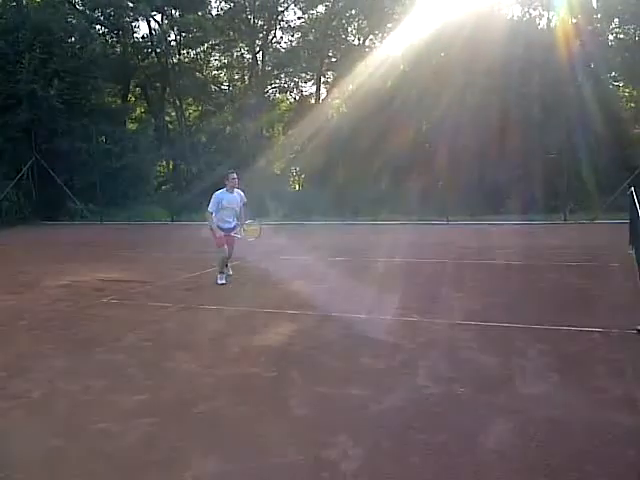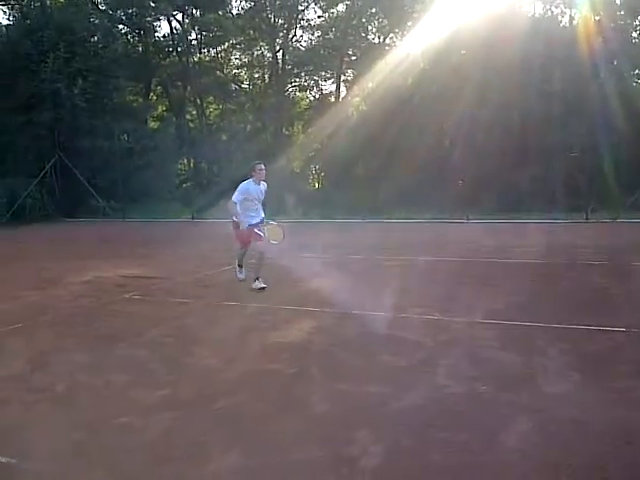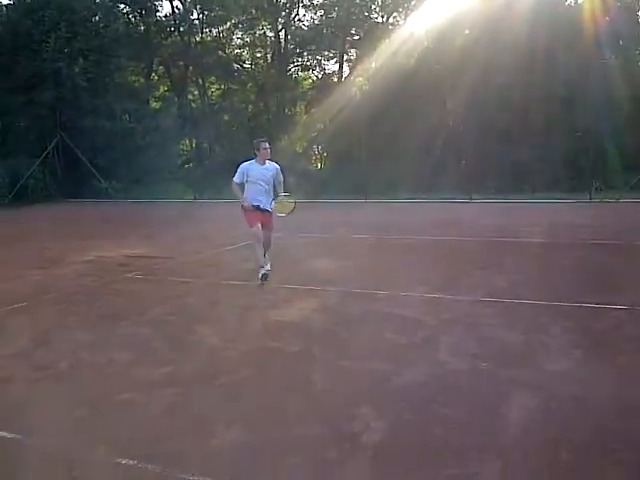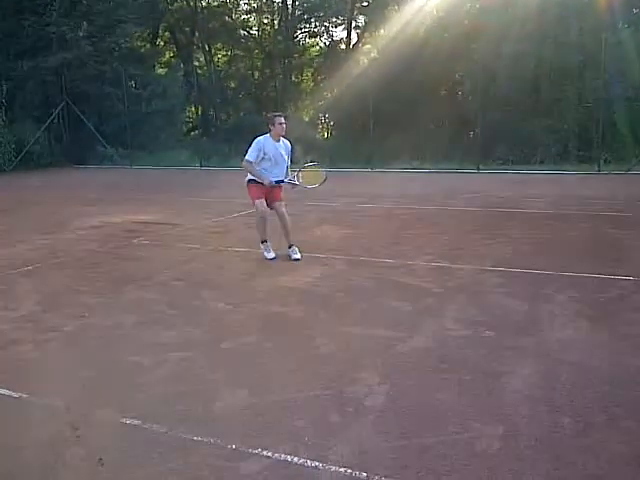
dt=0.3s
person 1, frame 1
left shoulder: (240, 194)
right shoulder: (218, 195)
left elbow: (242, 208)
right elbow: (209, 214)
left wrist: (241, 224)
right wrist: (216, 230)
left hip: (232, 227)
right hip: (219, 228)
left knee: (230, 253)
right knee: (225, 253)
left ankle: (225, 264)
right ankle: (221, 274)
person 1, frame 2
left shoulder: (264, 186)
right shoulder: (245, 186)
right elbow: (231, 204)
right wrist: (240, 220)
left hip: (257, 223)
right hip: (242, 223)
left knee: (261, 251)
right knee: (244, 249)
left ankle: (257, 280)
right ankle: (240, 266)
person 1, frame 3
left shoulder: (274, 167)
right shoulder: (246, 167)
left elbow: (279, 183)
right elbow: (235, 184)
left wrist: (278, 198)
right wrist: (243, 199)
left hip: (267, 207)
right hip: (251, 207)
left knee: (267, 236)
right knee: (257, 234)
left ankle: (264, 255)
right ankle: (262, 269)
person 1, frame 4
left shoulder: (286, 145)
right shoulder: (260, 142)
left elbow: (286, 166)
right elbow: (246, 164)
right wrist: (263, 178)
left hip: (275, 184)
right hip: (256, 182)
left knee: (282, 213)
right knee: (262, 211)
left ankle: (291, 247)
right ankle: (265, 244)
